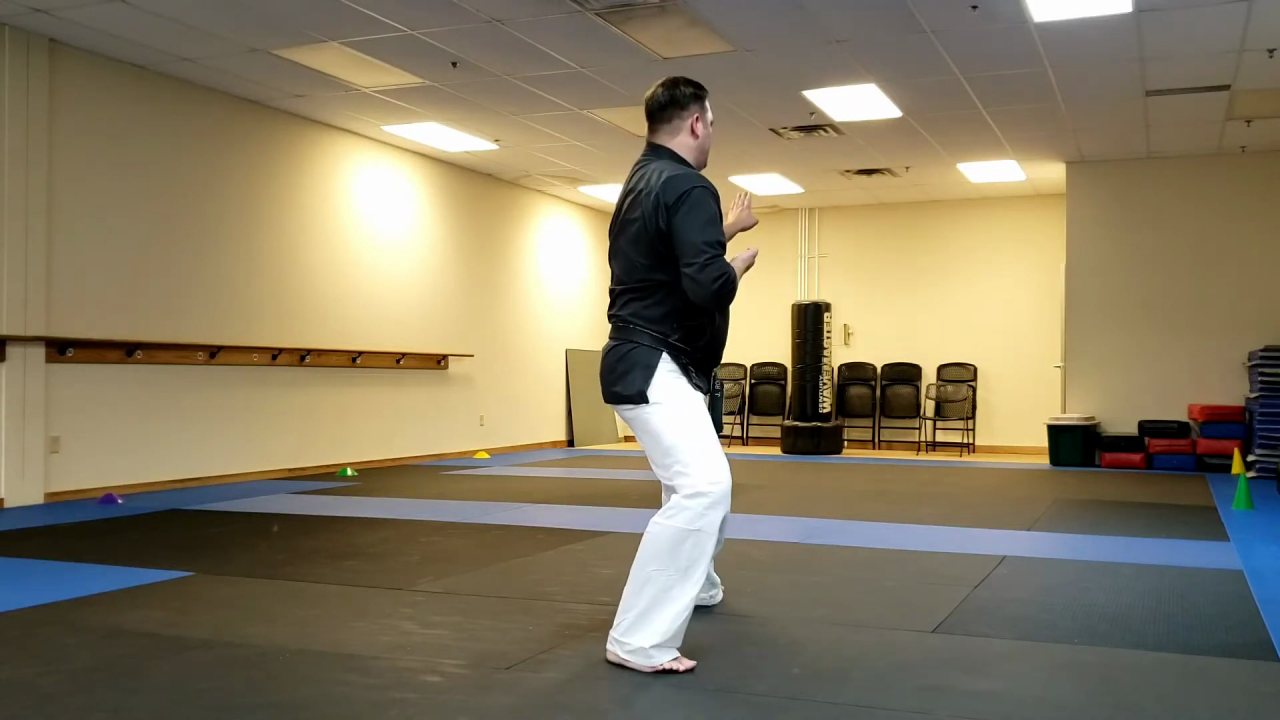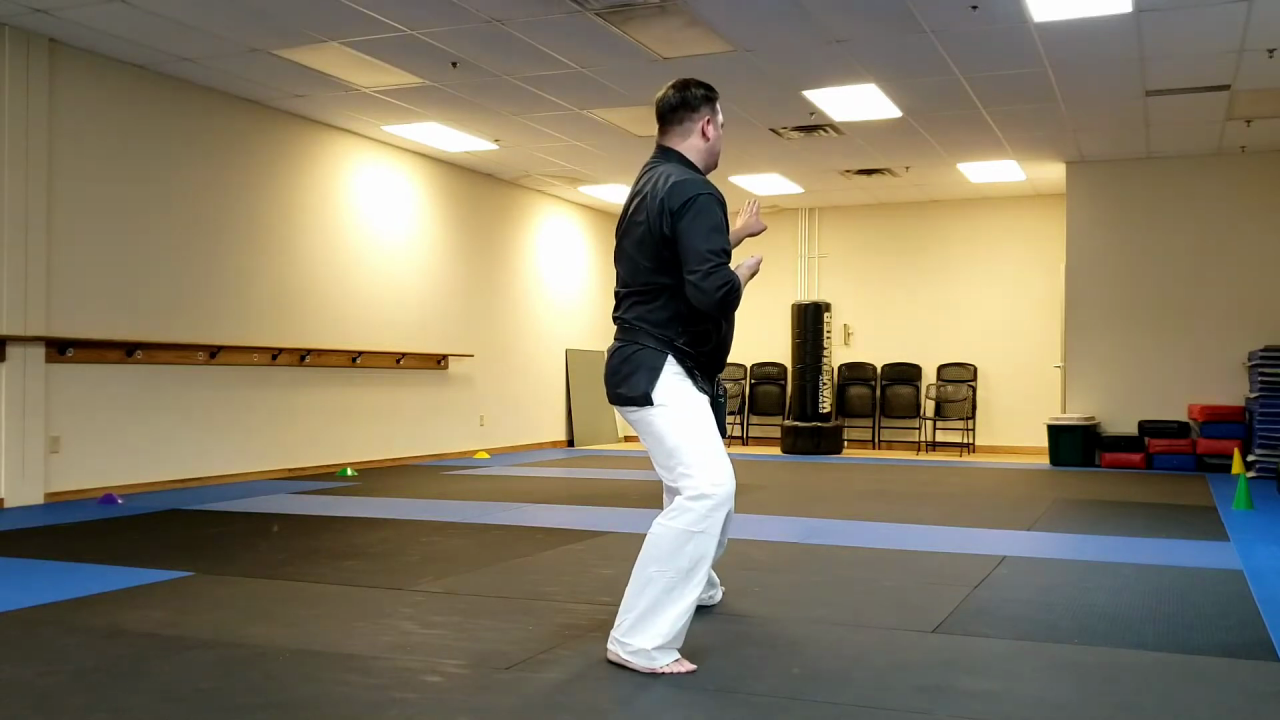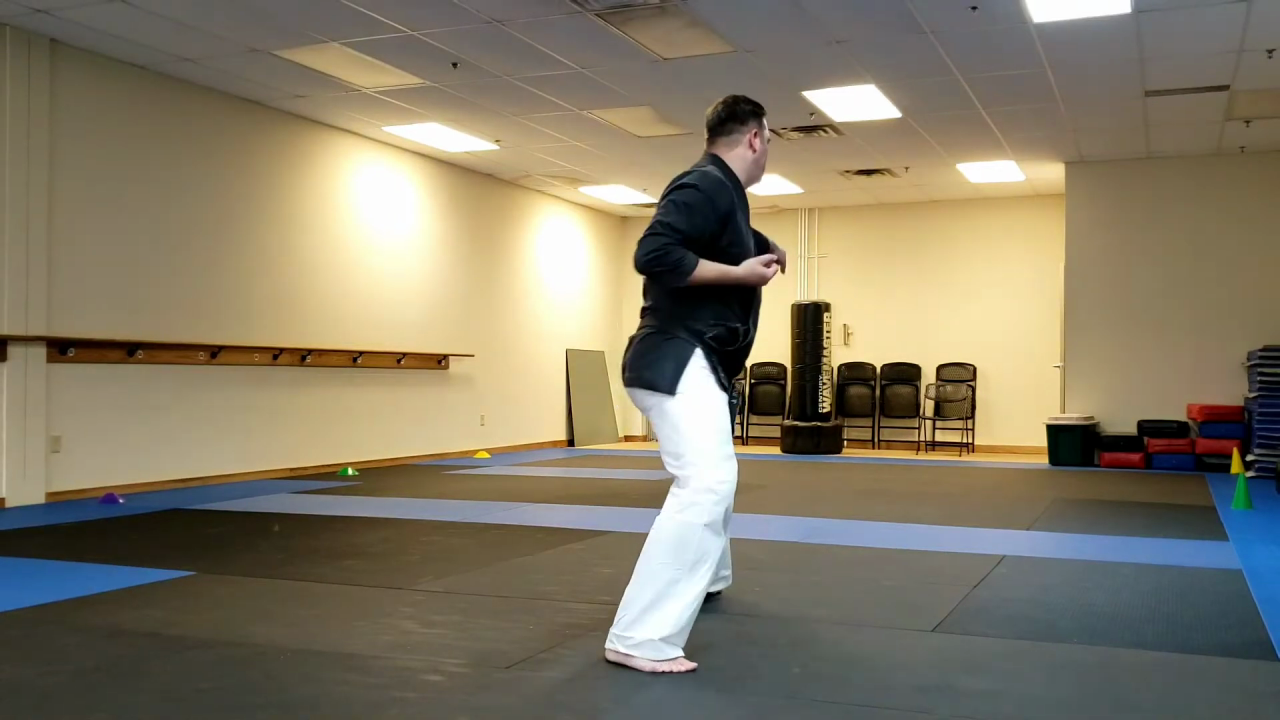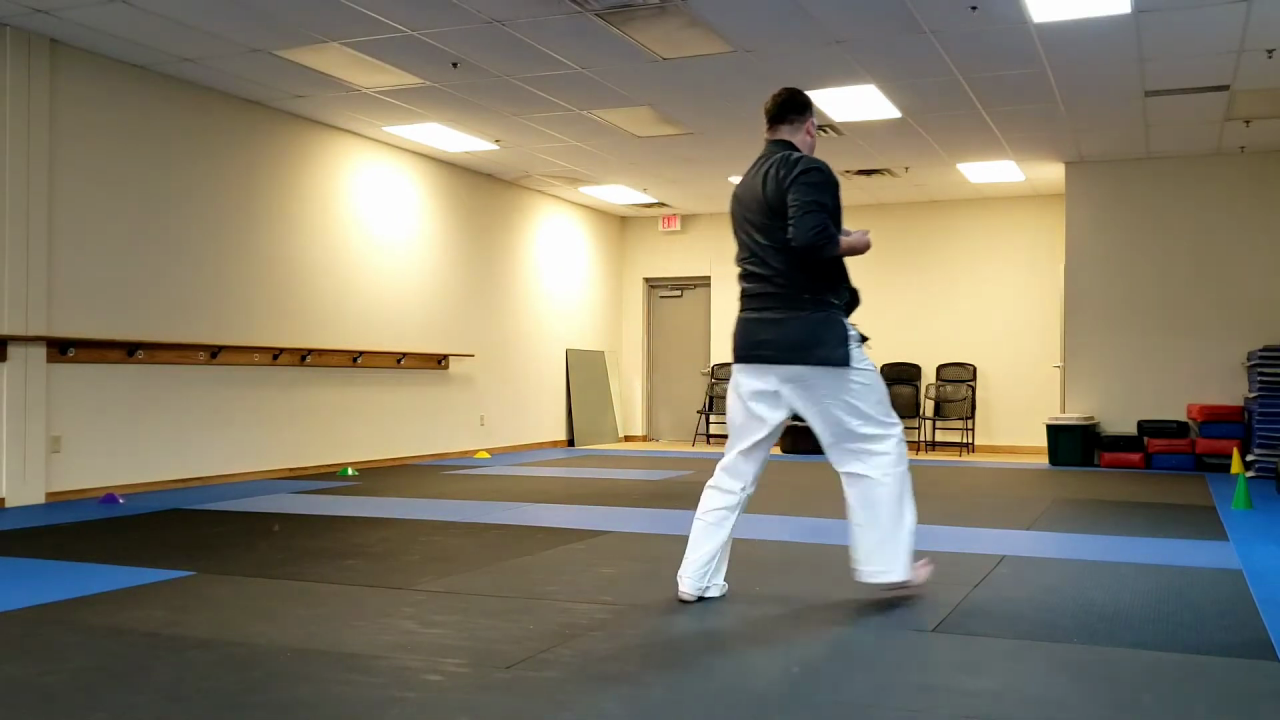
dt=0.5s
person 1, frame 1
left shoulder: (642, 182)
right shoulder: (687, 187)
right elbow: (708, 285)
left wrist: (727, 229)
right wrist: (740, 262)
left hip: (645, 360)
right hip: (655, 366)
left knee: (694, 482)
right knee: (703, 488)
left ankle: (694, 584)
right ankle: (639, 640)
person 1, frame 2
left shoulder: (653, 183)
right shoulder: (692, 191)
right elbow: (711, 293)
left wrist: (735, 233)
right wrist: (745, 270)
left hip: (650, 363)
right hip: (661, 369)
left knee: (698, 484)
right knee: (706, 490)
left ankle: (694, 585)
right ankle: (639, 641)
person 1, frame 3
left shoulder: (718, 191)
right shoulder: (706, 186)
right elbow: (653, 255)
left wrist: (761, 255)
right wrist: (741, 274)
left hip: (681, 358)
right hip: (680, 360)
left knee: (708, 477)
right knee: (703, 491)
left ankle: (706, 575)
right ankle: (640, 637)
person 1, frame 4
left shoulder: (746, 185)
right shoulder: (808, 170)
right elbow: (809, 239)
left wrist: (832, 239)
right wrist: (852, 243)
left hip: (756, 338)
right hip: (814, 334)
left knee: (739, 463)
right knee: (879, 446)
left ankle: (697, 578)
right ankle: (888, 567)
